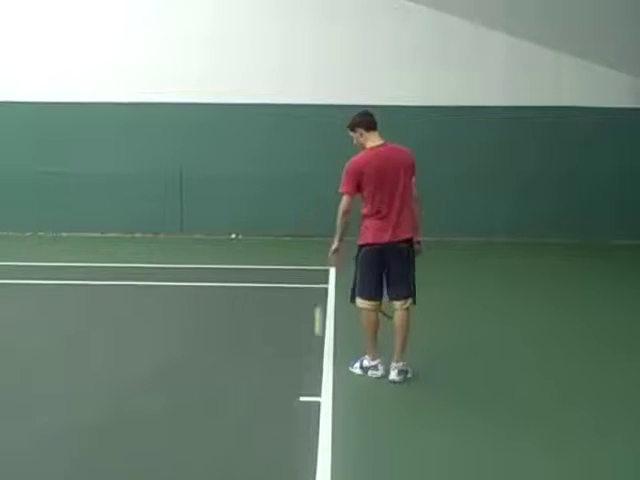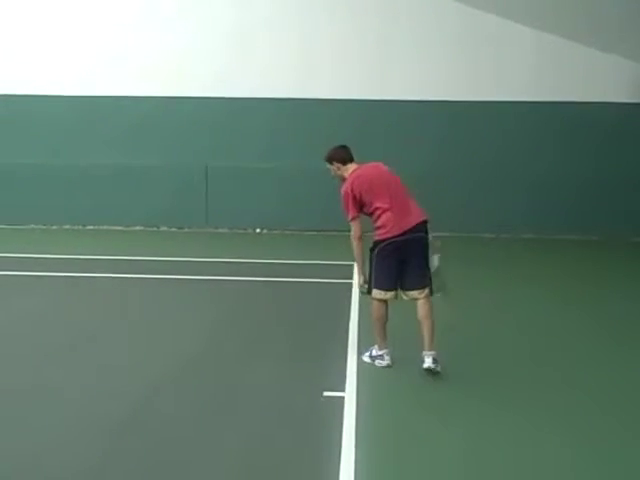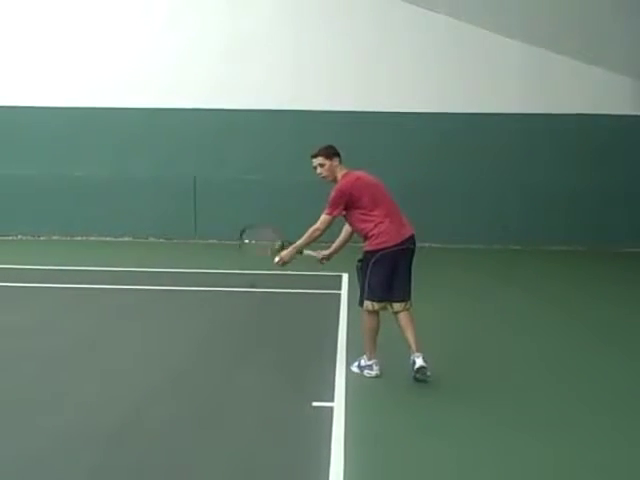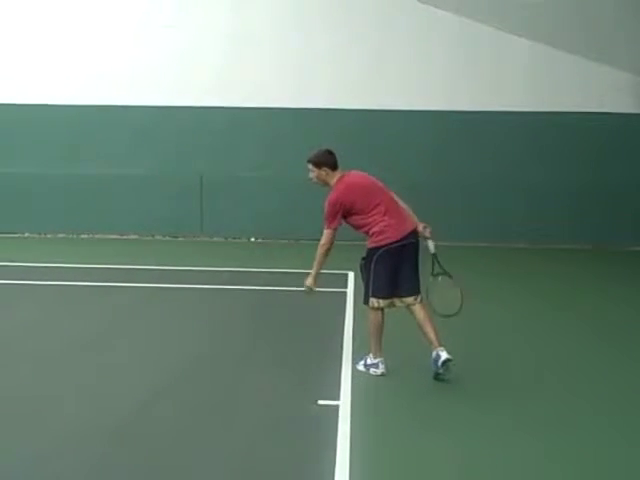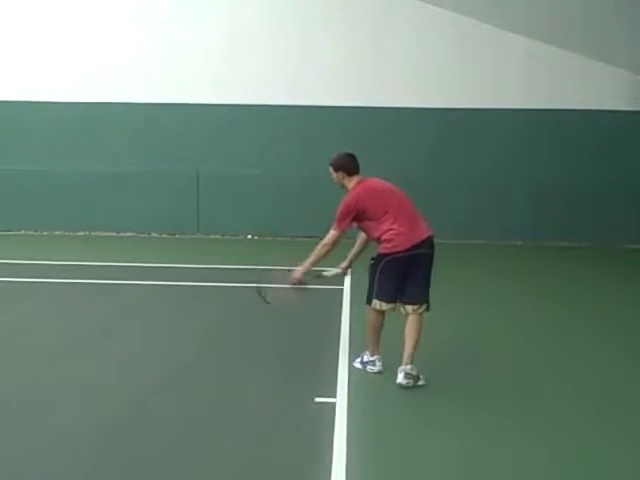
dt=1s
person 1, frame 1
left shoulder: (356, 163)
right shoulder: (405, 155)
left elbow: (345, 208)
right elbow: (413, 198)
left wrist: (337, 241)
right wrist: (416, 234)
left hip: (371, 242)
right hip: (402, 240)
left knee: (367, 303)
right knee: (402, 304)
left ankle: (372, 361)
right ankle: (398, 365)
person 1, frame 2
left shoulder: (348, 187)
right shoulder: (378, 167)
left elbow: (357, 234)
left wrist: (361, 271)
right wrist: (420, 229)
left hip: (389, 236)
right hip: (417, 228)
left knee: (379, 295)
right knee: (421, 295)
left ankle: (381, 352)
right ankle: (429, 354)
person 1, frame 3
left shoulder: (343, 188)
right shoulder: (359, 178)
left elbow: (319, 228)
left wrist: (292, 250)
right wrist: (332, 251)
left hip: (382, 246)
right hip: (405, 240)
left knee: (371, 305)
right knee: (400, 304)
left ankle: (370, 362)
right ankle: (417, 356)
person 1, frame 4
left shoulder: (335, 197)
right shoulder: (358, 177)
left elbow: (326, 243)
right elbow: (393, 198)
left wrist: (313, 276)
right wrist: (417, 224)
left hip: (384, 243)
right hip: (408, 235)
left knee: (375, 303)
right knee: (413, 299)
left ankle: (376, 360)
right ankle: (438, 351)
person 1, frame 5
left shoulder: (351, 200)
right shoulder: (378, 184)
left elbow: (329, 242)
left wrist: (303, 269)
right wrist: (349, 261)
left hip: (394, 250)
right hip: (423, 243)
left knee: (378, 305)
right knee: (414, 310)
left ankle: (373, 358)
right ankle: (407, 369)
